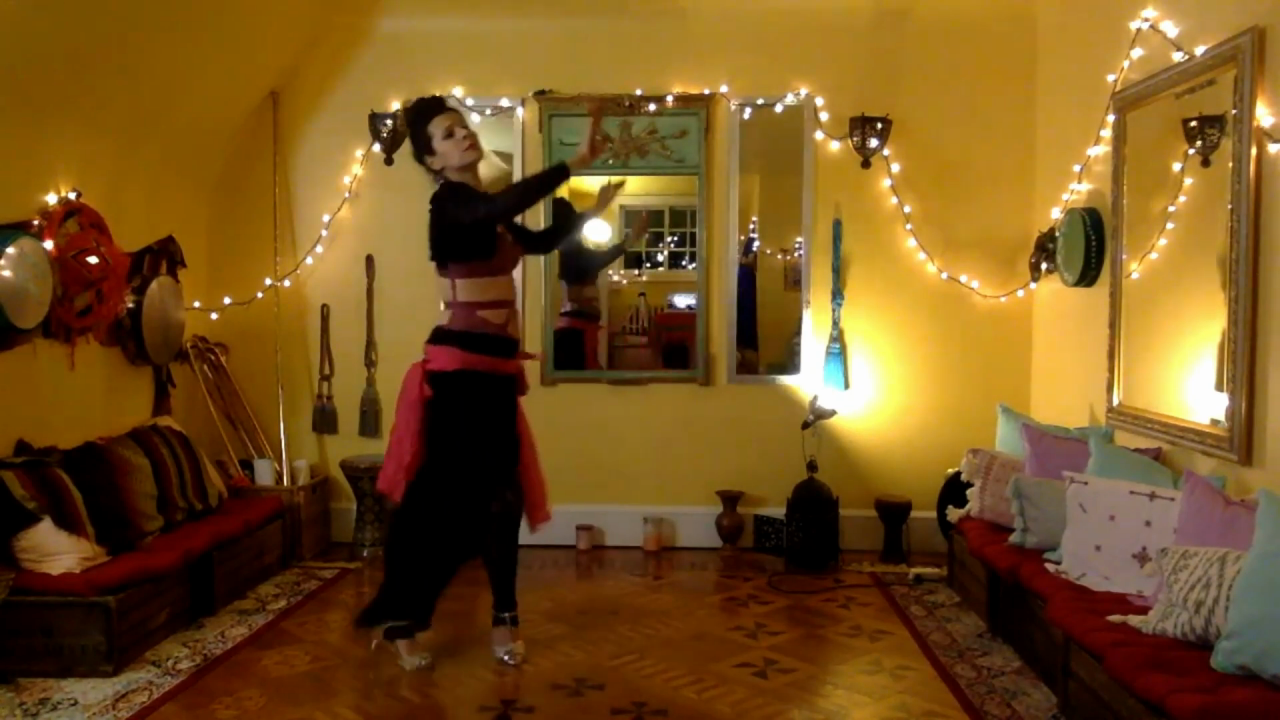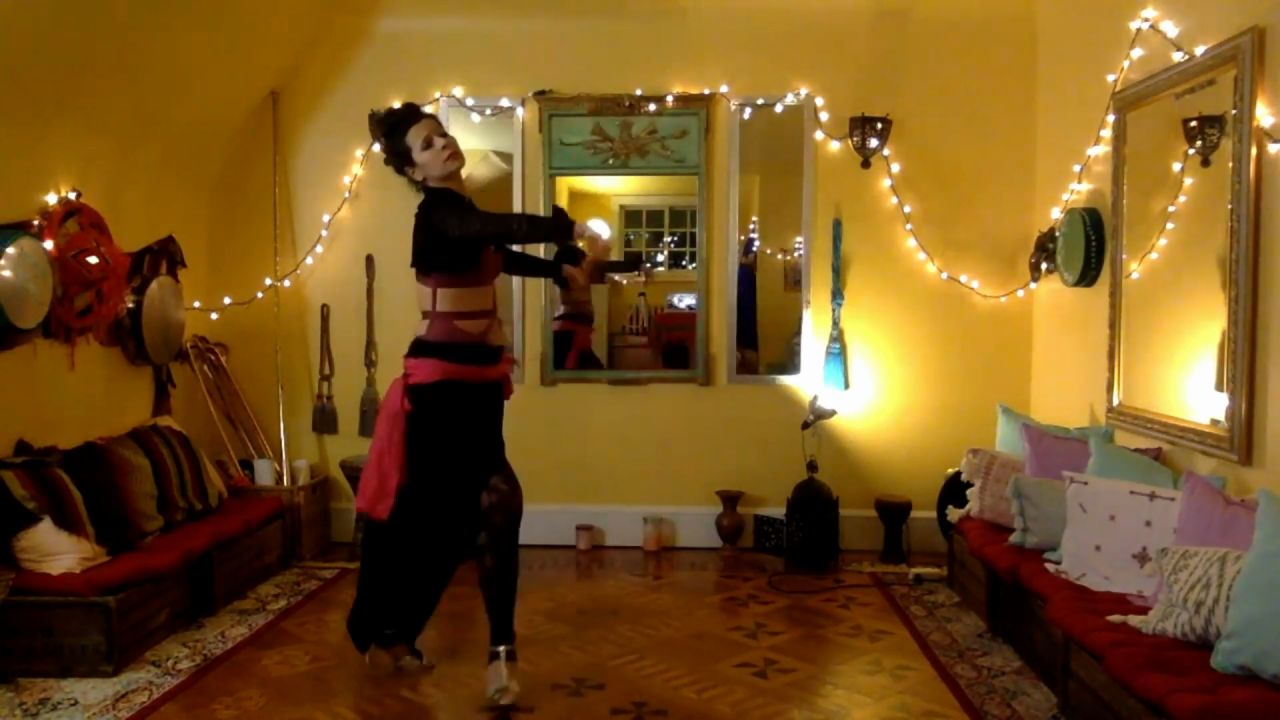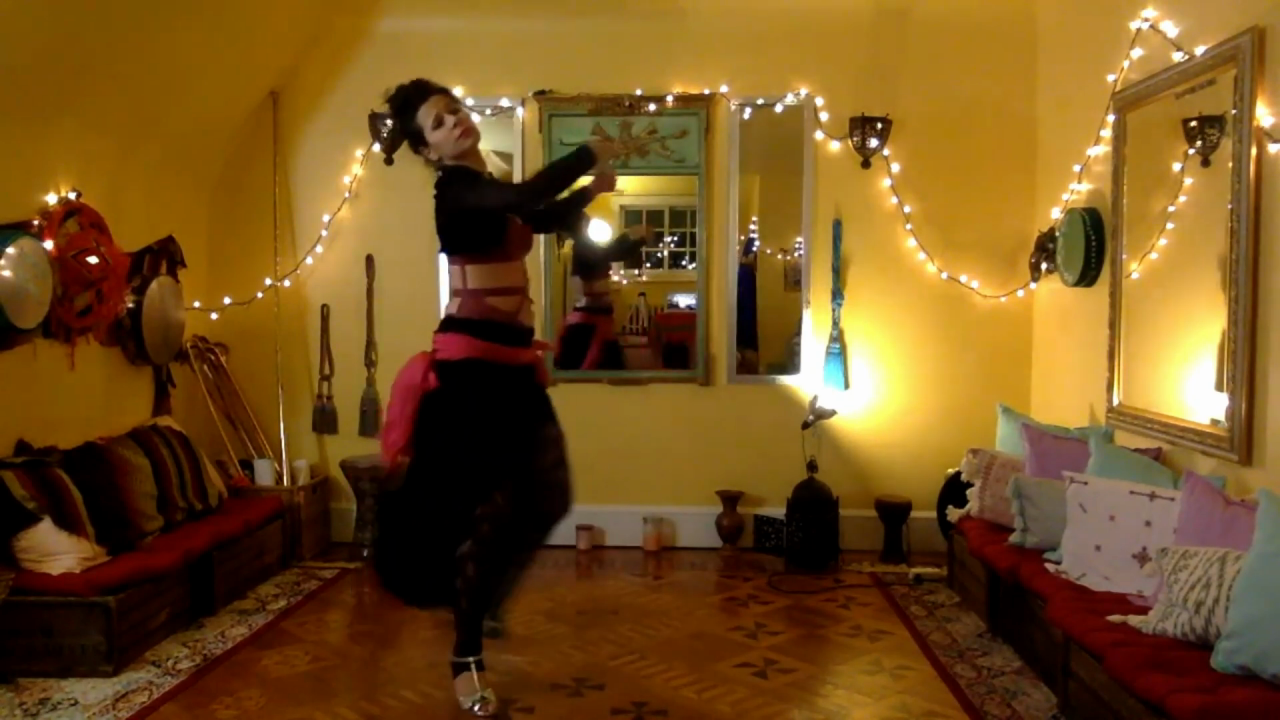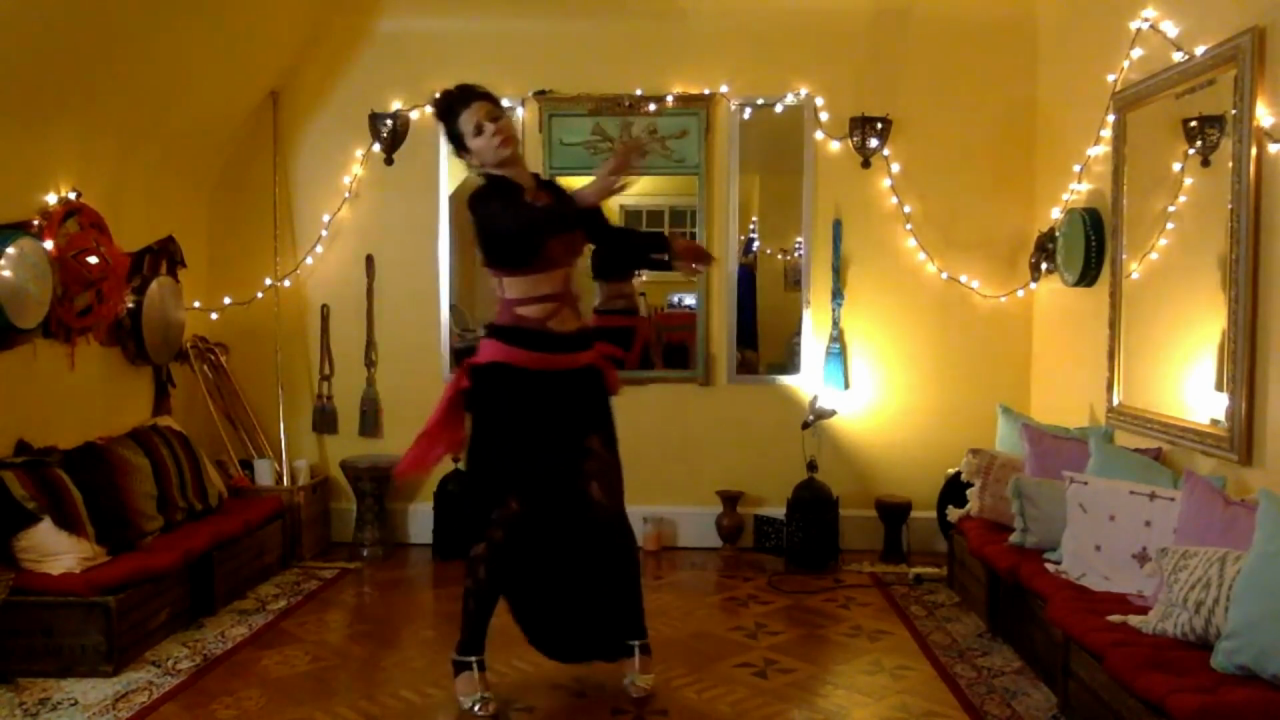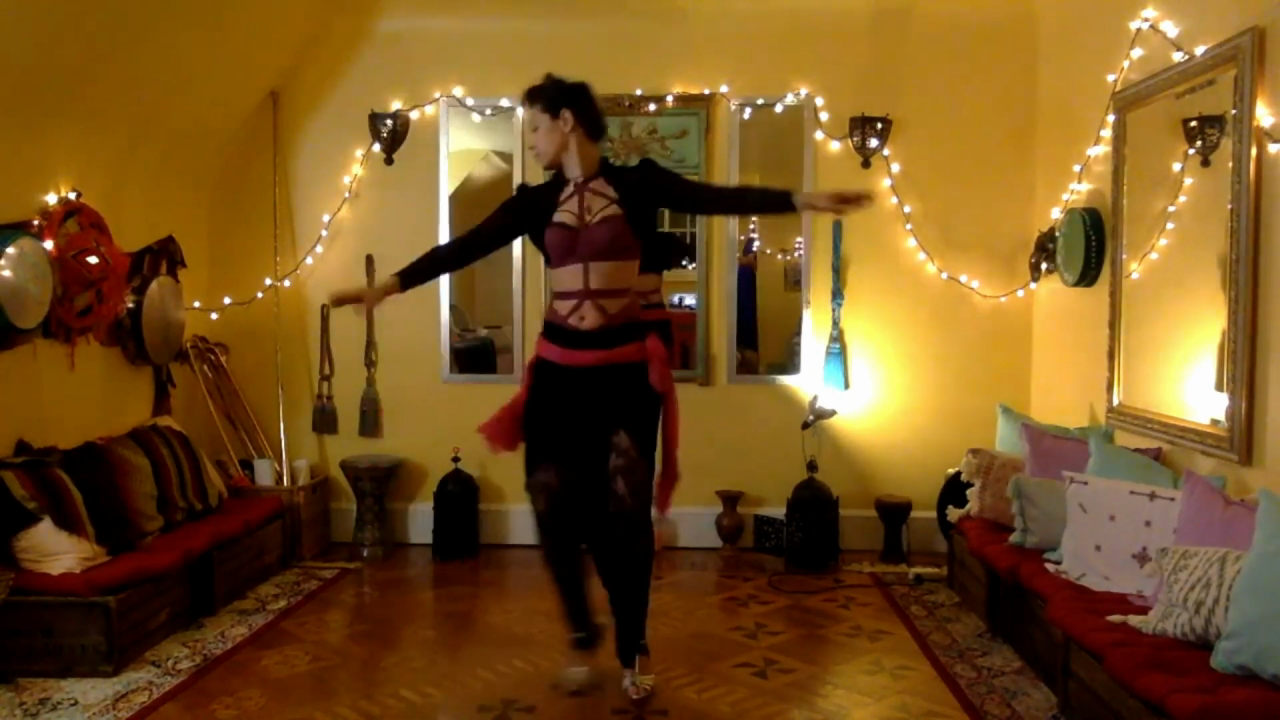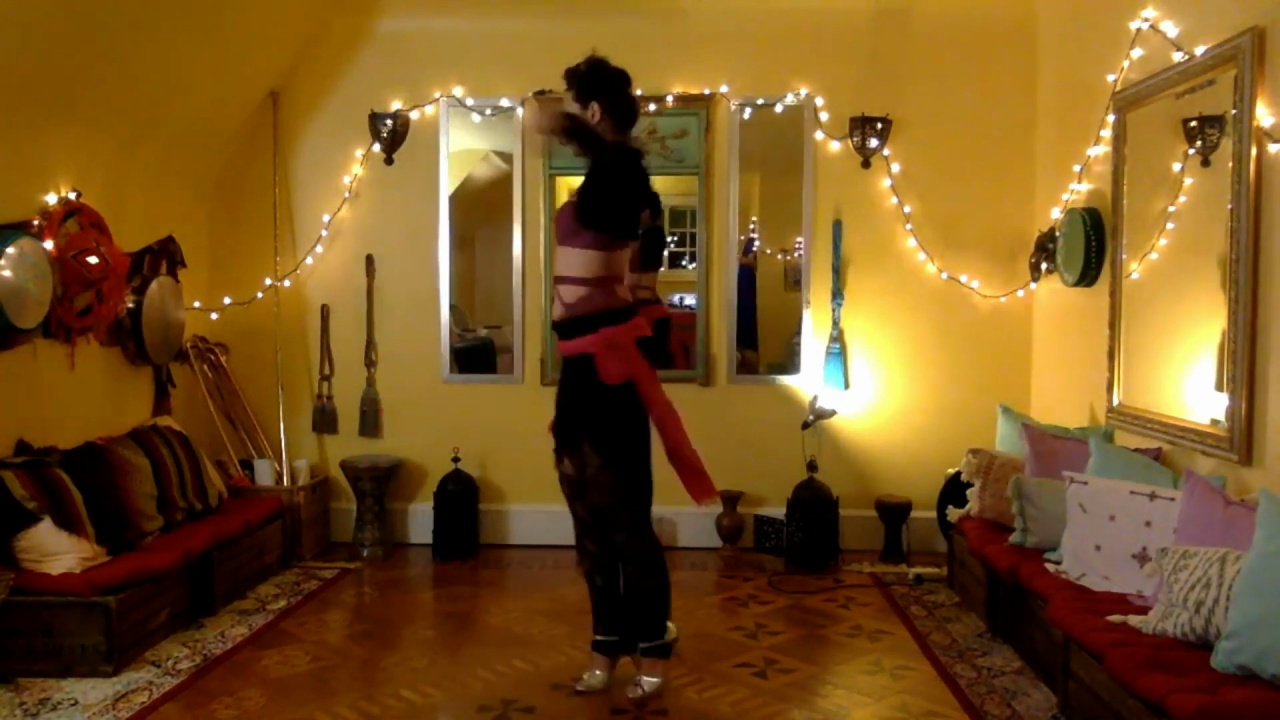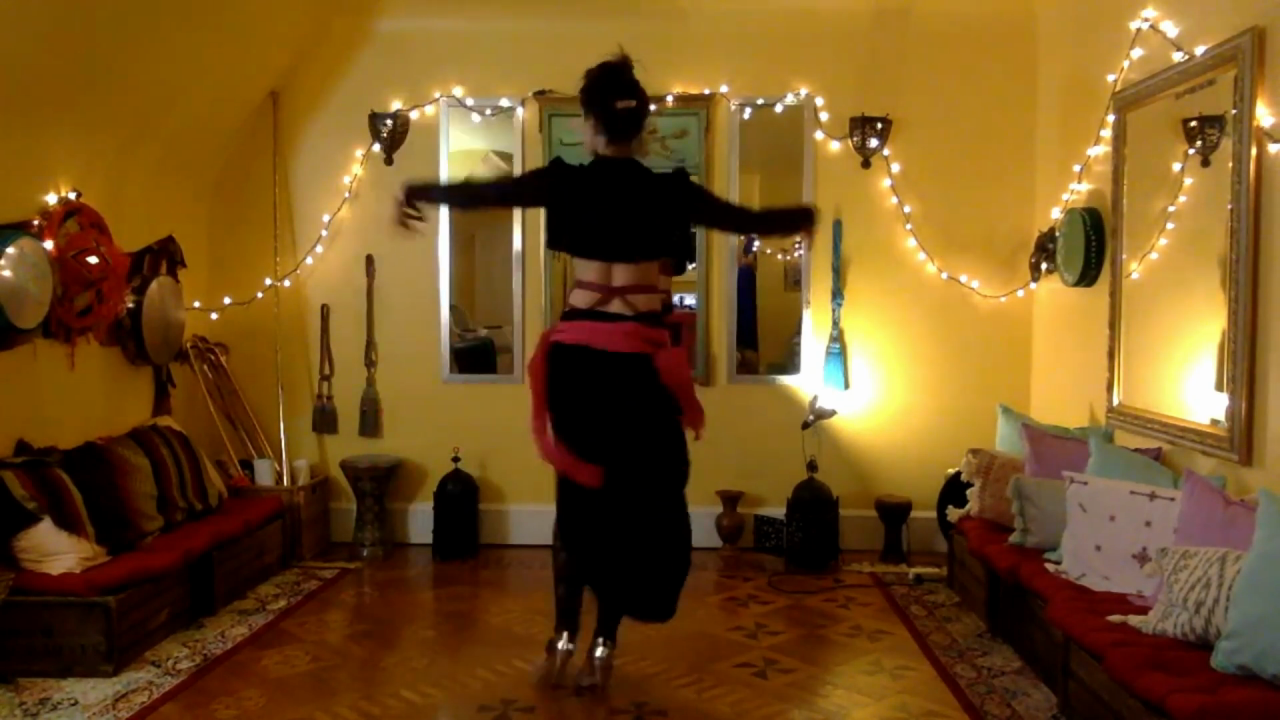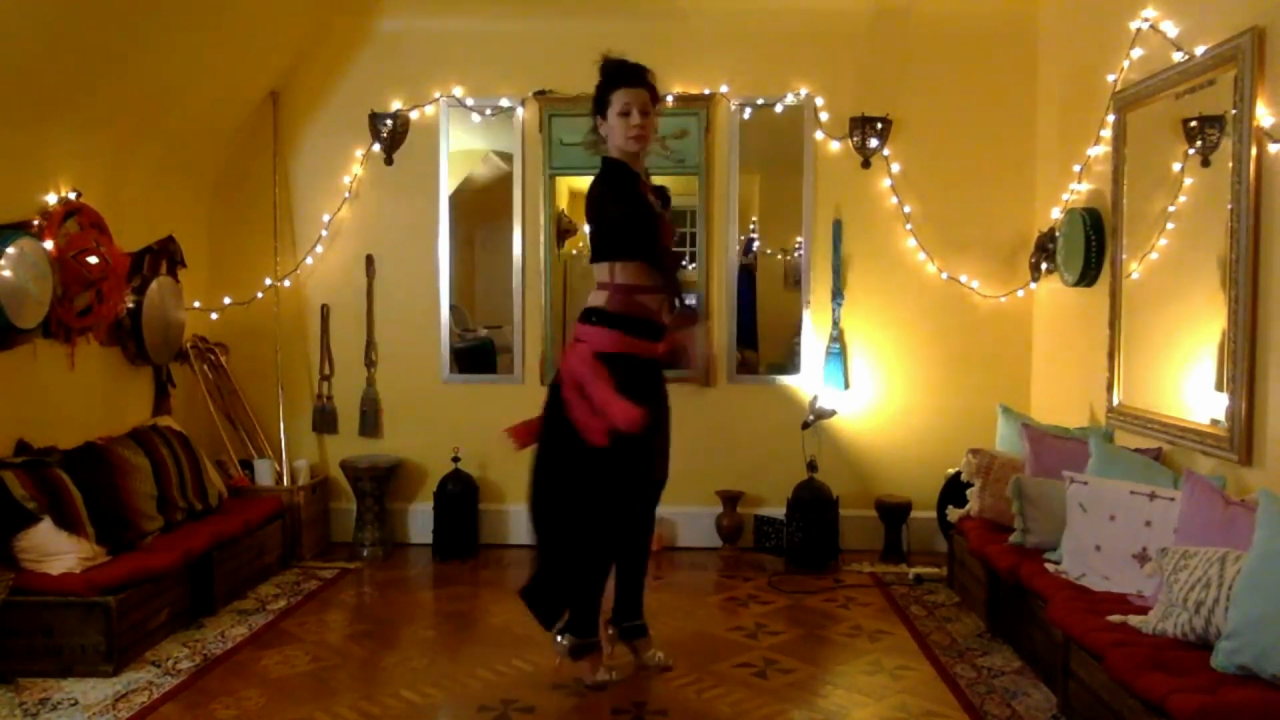
dt=0.3s
person 1, frame 1
left shoulder: (486, 212)
right shoulder: (450, 203)
left elbow: (540, 241)
right elbow: (505, 203)
left wrist: (592, 209)
right wrist: (574, 163)
left hip: (495, 367)
right hip: (461, 367)
left knee: (495, 500)
right knee: (488, 499)
person 1, frame 2
left shoulder: (464, 213)
right shoulder: (438, 211)
left elbow: (510, 252)
right elbow: (502, 229)
left wrist: (561, 271)
right wrist: (569, 230)
left hip: (478, 377)
right hip: (445, 379)
left knee: (451, 514)
right knee: (498, 500)
left ankle: (393, 632)
right ankle: (498, 653)
person 1, frame 3
left shoulder: (489, 191)
right shoulder: (458, 188)
left elbow: (538, 216)
right elbow: (522, 195)
left wrist: (587, 192)
right wrist: (588, 155)
left hip: (513, 360)
right hip: (472, 361)
left knee: (549, 495)
right knee: (485, 508)
left ankle: (480, 605)
right ankle: (466, 659)
person 1, frame 4
left shoulder: (553, 194)
right shoulder: (492, 201)
left elbow: (614, 238)
right elbow: (528, 235)
left wrist: (674, 244)
right wrist: (595, 193)
left hip: (575, 369)
right hip: (512, 370)
left knee: (602, 512)
right knee: (509, 518)
left ankle: (633, 646)
right ankle: (467, 659)
person 1, frame 5
left shoulder: (637, 180)
right shoulder: (536, 201)
left elbow: (717, 198)
right elbow: (469, 245)
left wrist: (801, 199)
right wrist: (390, 284)
left hip: (626, 365)
right hip: (560, 365)
left knee: (627, 508)
right knee: (553, 508)
left ankle: (634, 648)
right ankle: (584, 636)
person 1, frame 6
left shoulder: (614, 170)
right shoulder: (617, 174)
left elbow: (592, 139)
left wrist: (557, 119)
left hip: (604, 350)
right hip: (584, 352)
left knee: (616, 499)
right knee: (587, 502)
left ankle: (650, 638)
right ankle: (609, 639)
person 1, frame 7
left shoulder: (565, 183)
right shoulder: (670, 190)
left elbow: (481, 193)
right elbow: (751, 222)
left wrist: (413, 192)
right wrist: (804, 216)
left hip: (578, 352)
right hip: (644, 355)
left knee: (579, 497)
right knee: (642, 497)
left ankle: (564, 638)
right ankle: (603, 643)
person 1, frame 8
left shoulder: (646, 191)
right shoulder: (612, 186)
right elbow: (651, 260)
left wrist: (673, 318)
right wrist: (682, 313)
left hip: (646, 354)
right hip: (610, 351)
left knee: (642, 496)
right knee: (607, 497)
left ankle: (630, 624)
right ankle: (578, 635)
